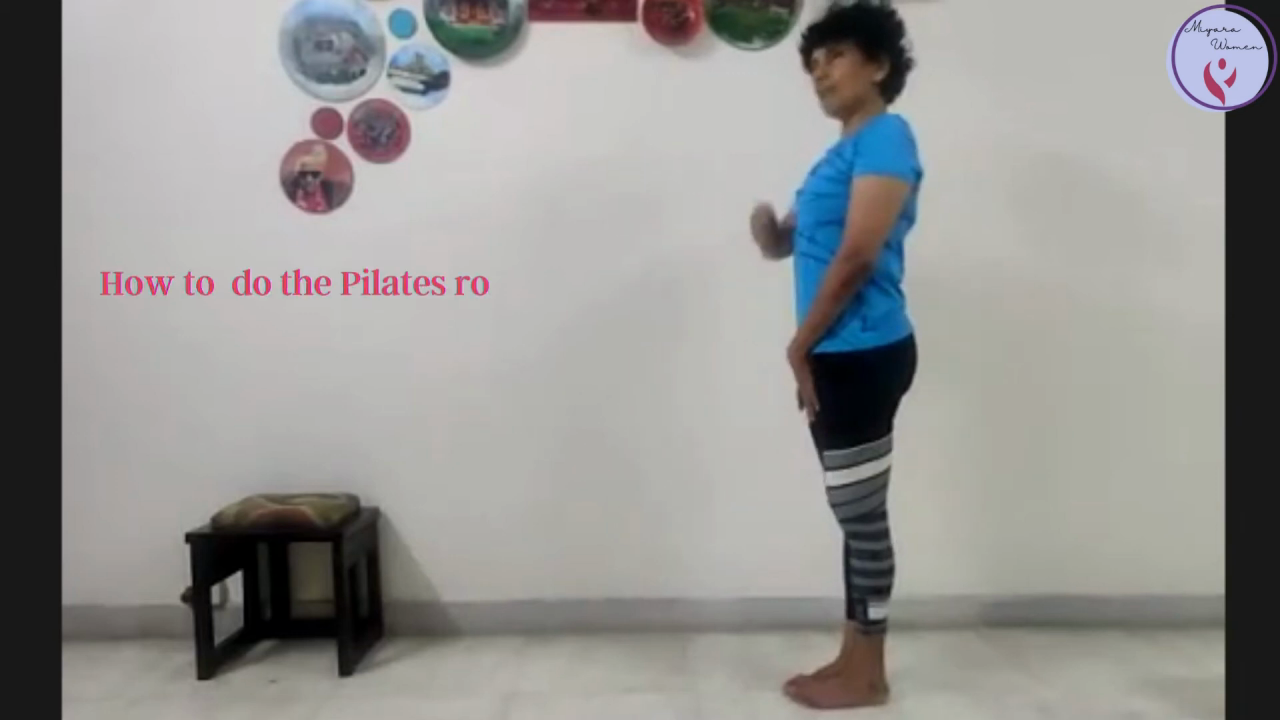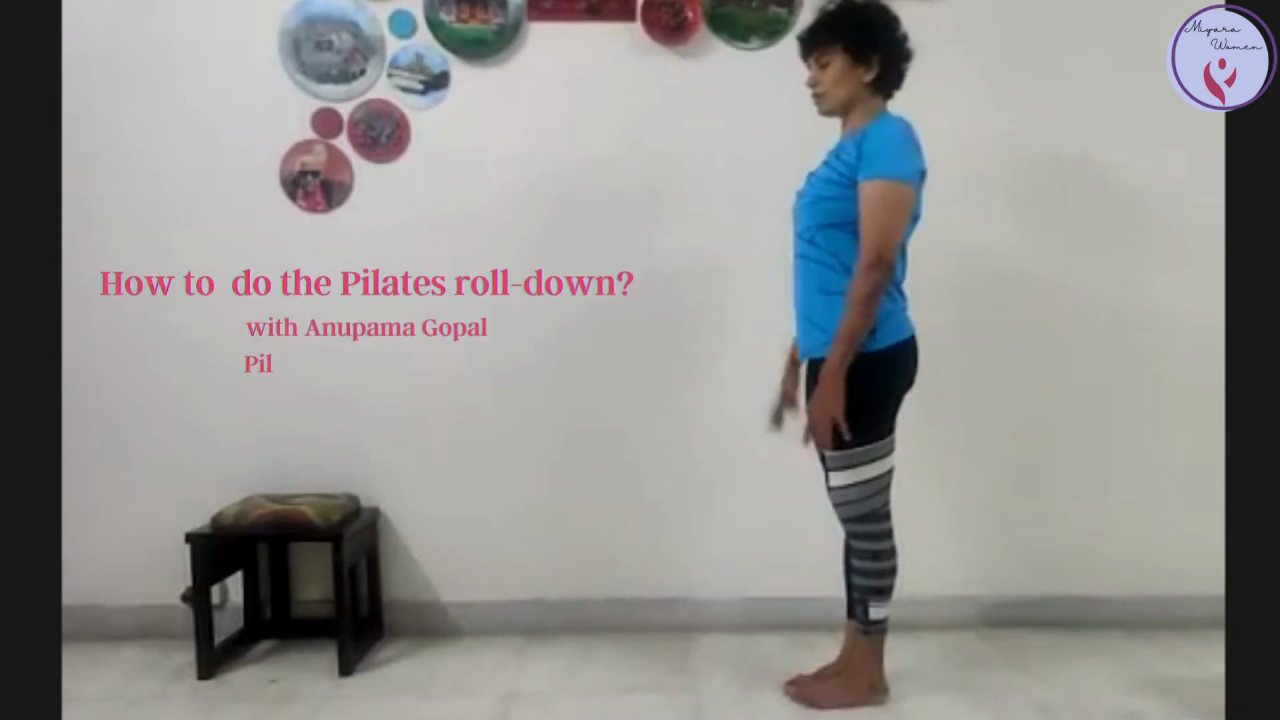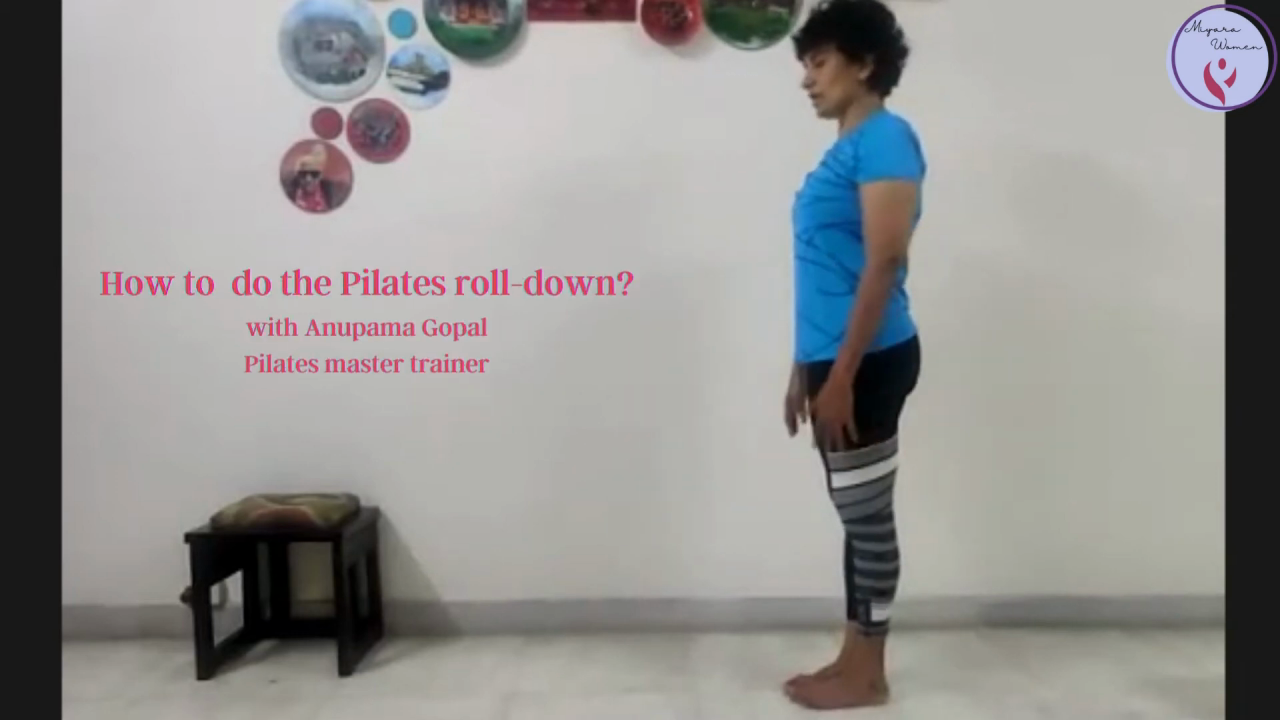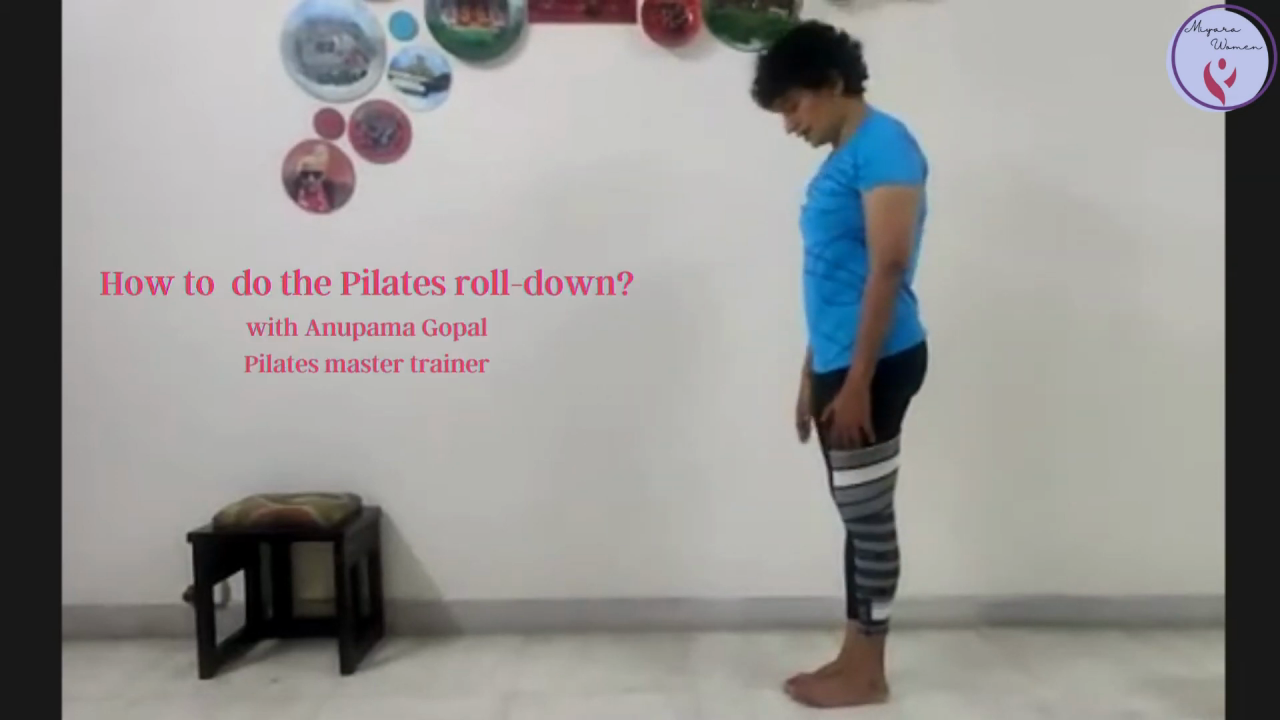
dt=0.7s
person 1, frame 1
left shoulder: (886, 138)
right shoulder: (839, 154)
left elbow: (856, 256)
right elbow: (781, 241)
left wrist: (799, 345)
right wrist: (764, 225)
left hip: (863, 355)
right hip: (837, 357)
left knee: (862, 516)
right knee: (853, 515)
left ankle: (866, 673)
right ankle: (851, 660)
person 1, frame 2
left shoulder: (888, 139)
right shoulder: (847, 150)
left elbow: (876, 264)
left wrist: (832, 373)
right wrist: (798, 364)
left hip: (864, 362)
right hip: (836, 361)
left knee: (866, 516)
right knee: (855, 515)
left ankle: (865, 673)
right ankle: (853, 660)
person 1, frame 3
left shoulder: (885, 138)
right shoulder: (846, 147)
left elbow: (883, 263)
left wrist: (841, 376)
right wrist: (804, 370)
left hip: (867, 361)
right hip: (835, 360)
left knee: (868, 518)
right knee: (856, 516)
left ankle: (867, 674)
right ankle: (853, 660)
person 1, frame 4
left shoulder: (883, 143)
right shoulder: (841, 157)
left elbow: (888, 268)
left wrist: (858, 381)
right wrist: (812, 375)
left hip: (876, 363)
right hip: (840, 363)
left knee: (869, 516)
right knee: (856, 515)
left ankle: (867, 672)
right ankle: (853, 658)
